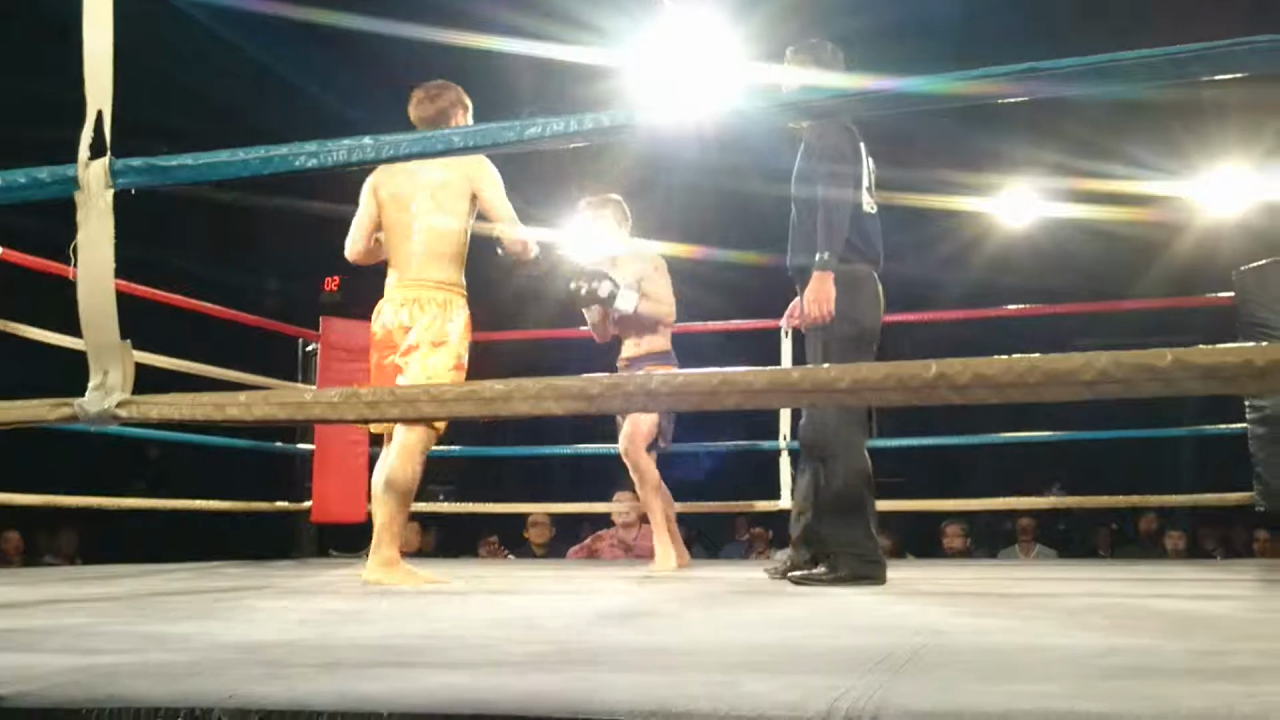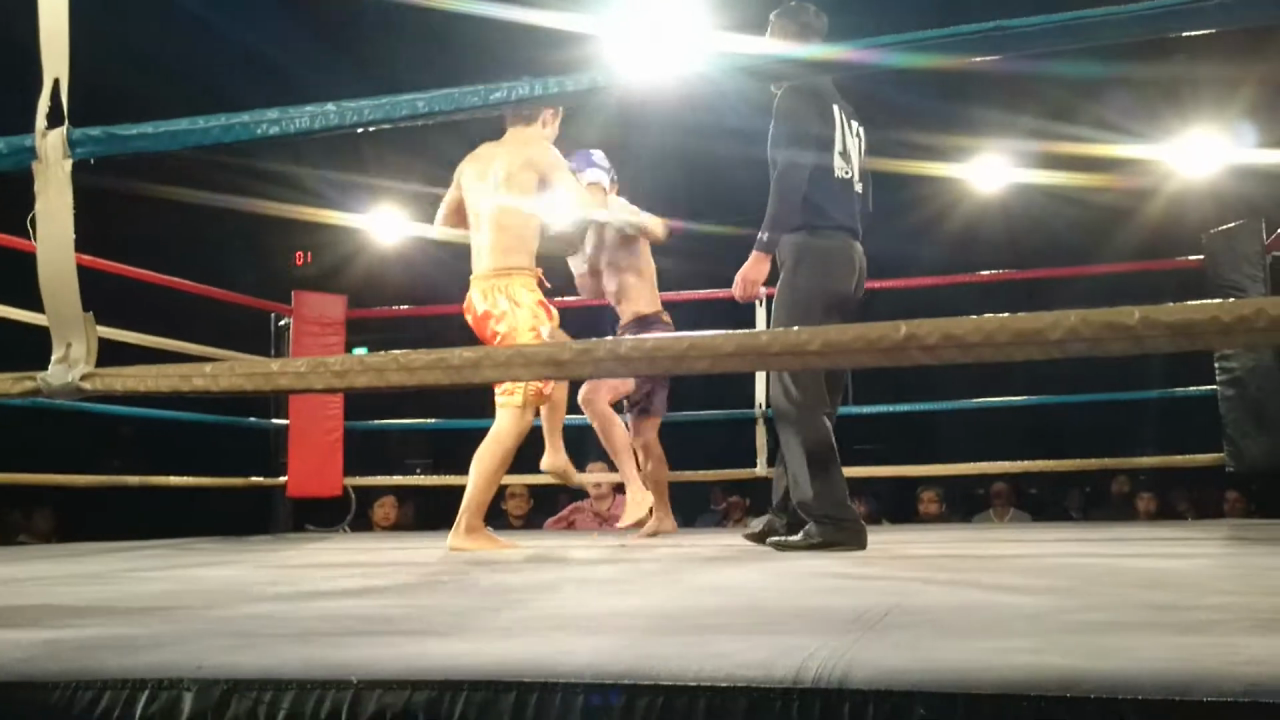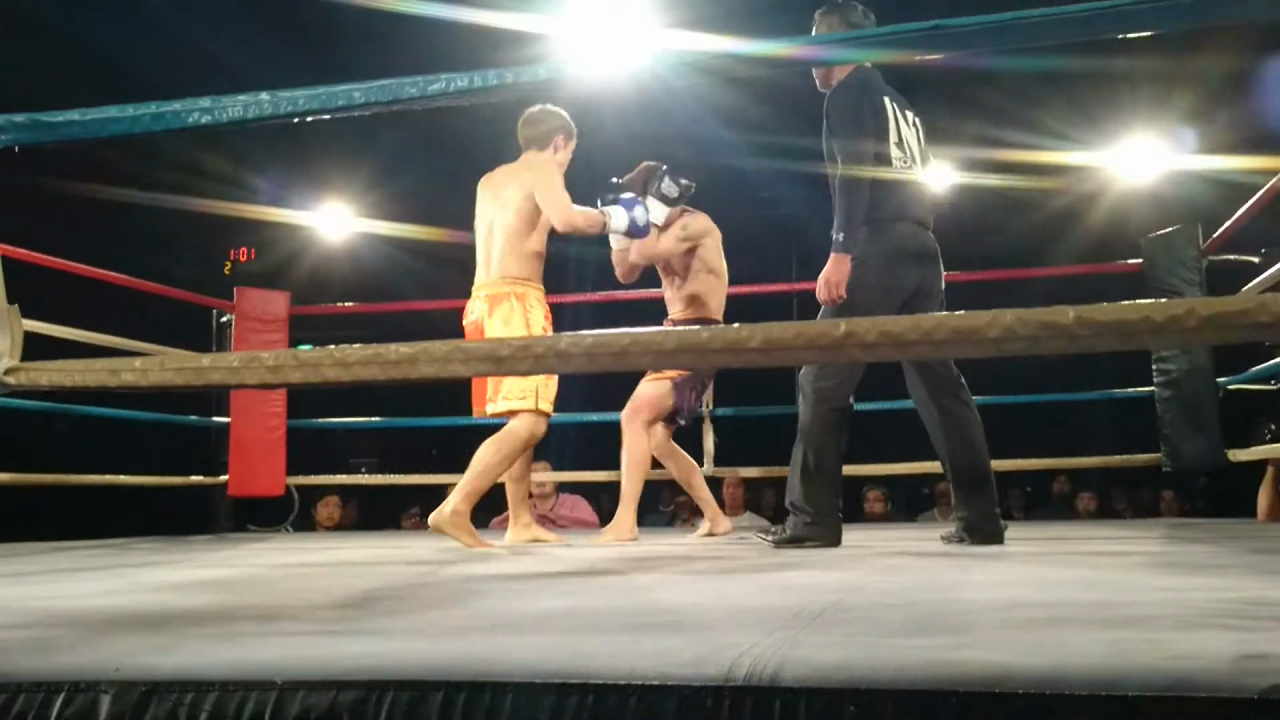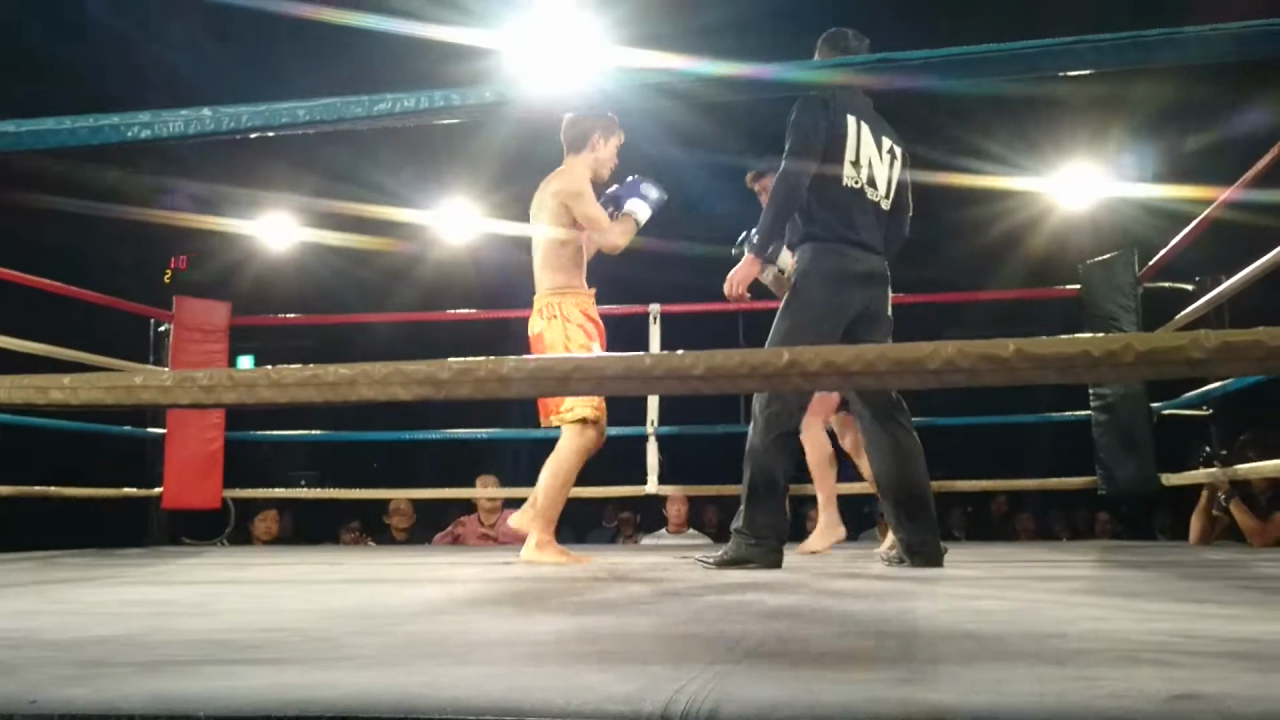
dt=0.7s
person 1, frame 1
left shoulder: (827, 131)
right shoulder: (836, 138)
left elbow: (838, 202)
left wrist: (821, 274)
right wrist: (811, 290)
left hip: (840, 286)
right hip: (846, 289)
left knee: (835, 420)
right knee: (820, 423)
left ankle: (856, 554)
right ankle: (812, 546)
person 1, frame 2
left shoulder: (798, 97)
right shoulder: (841, 108)
left elbow: (792, 177)
left wrist: (762, 251)
left hip: (813, 251)
right hip: (845, 254)
left knee: (795, 390)
right knee: (812, 392)
left ankle: (833, 520)
right ankle: (790, 511)
person 1, frame 3
left shoulder: (848, 94)
right shoulder: (898, 104)
left elbow: (854, 172)
left wrist: (840, 252)
left hip: (878, 249)
right hip: (922, 252)
left knee: (823, 379)
right knee: (940, 384)
left ankle: (814, 517)
right ankle: (979, 516)
person 1, frame 4
left shoulder: (816, 107)
right shoulder: (889, 136)
left elbow: (793, 179)
right elbow: (900, 225)
left wrist: (755, 252)
left hip: (824, 266)
right hip: (874, 275)
left knee: (776, 399)
right knee: (881, 407)
left ankle: (758, 538)
right ankle: (920, 540)
person 2, frame 1
left shoulder: (381, 176)
right shoulder: (474, 165)
left elbow: (357, 251)
right elbow: (515, 241)
right wrist: (529, 247)
left hip: (393, 307)
right hip: (439, 307)
left knee: (399, 436)
right knee: (416, 432)
left ankle: (386, 548)
right ankle: (385, 556)
person 2, frame 2
left shoulder: (472, 162)
right shoulder: (538, 151)
left elbow: (446, 220)
right elbow: (583, 210)
left hip: (482, 292)
right hip: (512, 291)
left knee: (557, 348)
right knee: (514, 418)
left ankle: (555, 451)
right ankle: (468, 527)
person 2, frame 3
left shoulder: (489, 180)
right shoulder: (543, 171)
right elbow: (563, 219)
right wrist: (615, 217)
left hip: (481, 305)
right hip: (516, 306)
left knee: (523, 417)
right knee: (527, 422)
left ankle: (521, 520)
right ankle: (453, 511)
person 2, frame 4
left shoulder: (554, 187)
right shoulder: (571, 182)
right elbow: (611, 241)
left wrist: (611, 210)
right wrist: (639, 207)
left hip: (558, 315)
right hip: (565, 315)
left knee: (590, 430)
right knee: (580, 435)
left ankle: (533, 514)
right ankle: (540, 541)
person 3, frame 1
left shoulder: (645, 261)
right shoulder: (600, 268)
left elbow: (666, 314)
left wrist: (618, 295)
right wrist: (588, 304)
left hip: (656, 367)
right hip: (627, 369)
left knee: (632, 446)
right knee: (640, 464)
left ankle: (664, 544)
right ankle: (676, 549)
person 3, frame 2
left shoulder: (627, 225)
right shoulder: (595, 232)
left elbow: (658, 231)
right elbow: (590, 290)
left wrist: (605, 195)
right wrist: (578, 258)
left hip: (650, 333)
right hip: (634, 335)
left knee: (592, 396)
right knee: (644, 439)
left ankle: (636, 490)
right ankle: (662, 515)
person 3, frame 3
left shoulder: (697, 224)
right shoulder: (657, 230)
left elbow: (640, 255)
right elbow: (625, 272)
left wrist: (655, 209)
left knee: (635, 418)
right knee: (657, 439)
left ankle: (625, 520)
right ankle: (715, 517)
person 3, frame 4
right shoulder: (790, 231)
right elbow: (783, 290)
left wrist: (783, 253)
right wrist: (762, 260)
left knee: (808, 419)
right knee: (851, 438)
left ankle: (828, 520)
